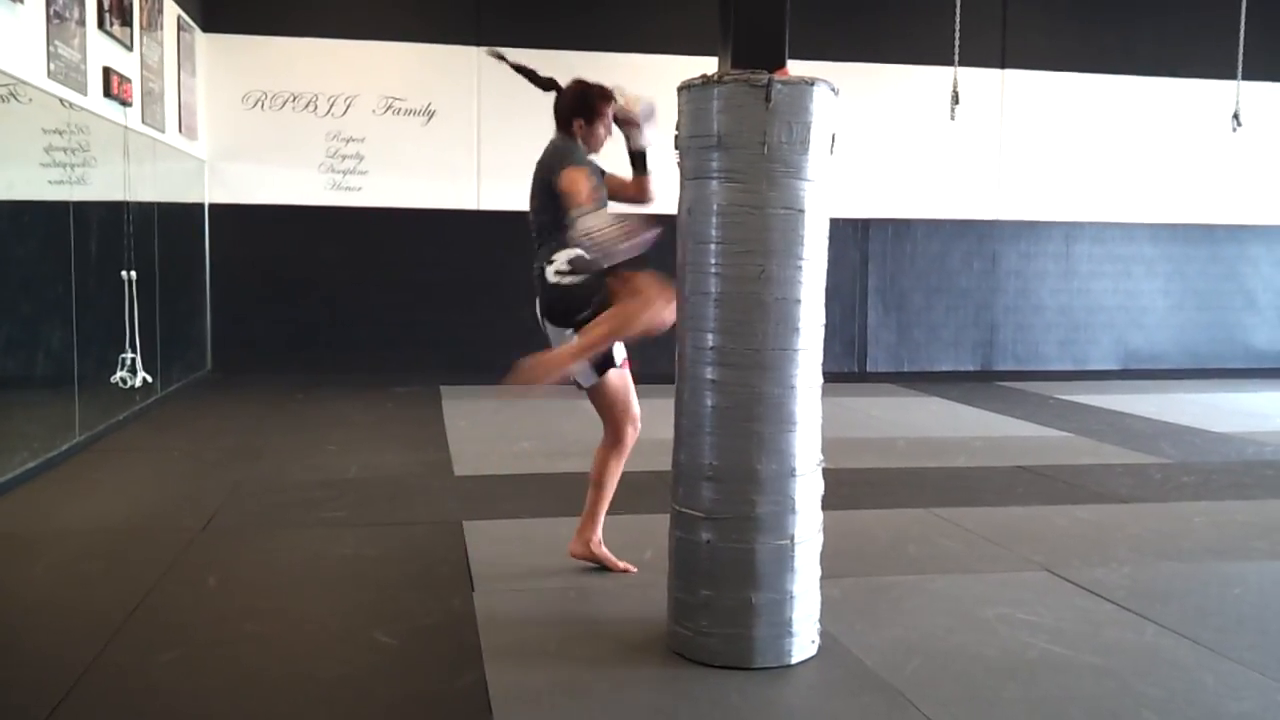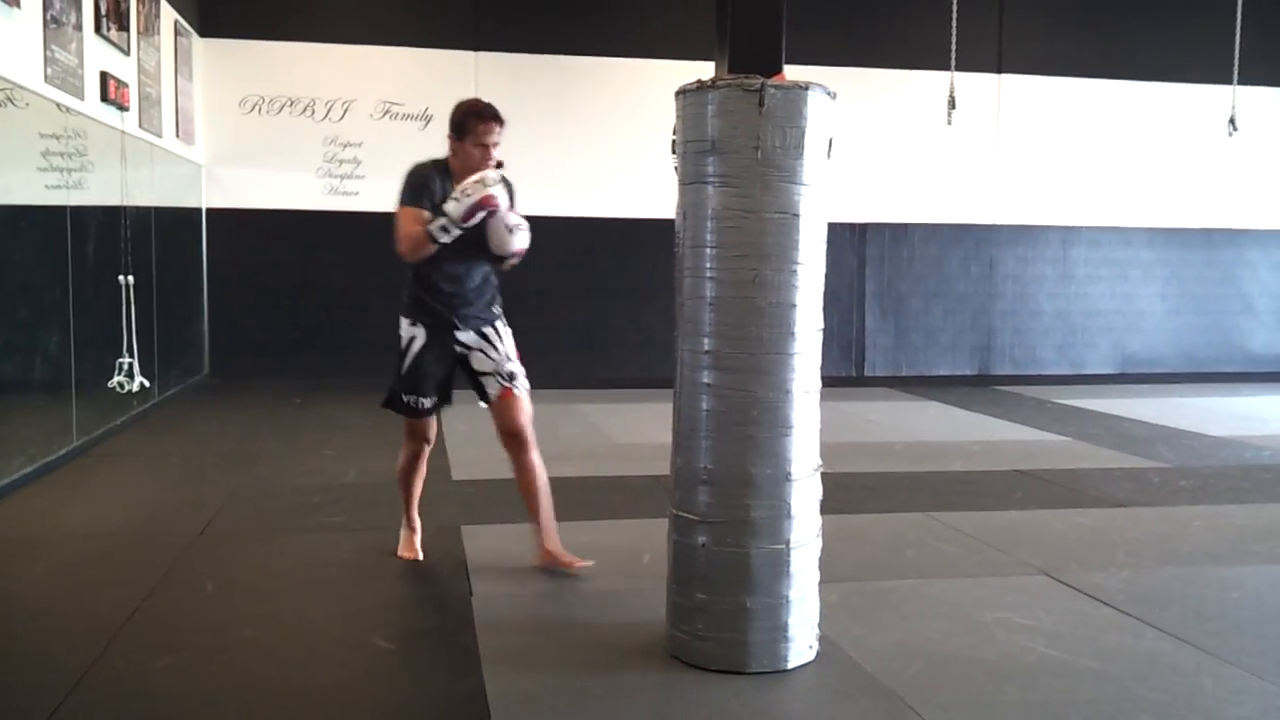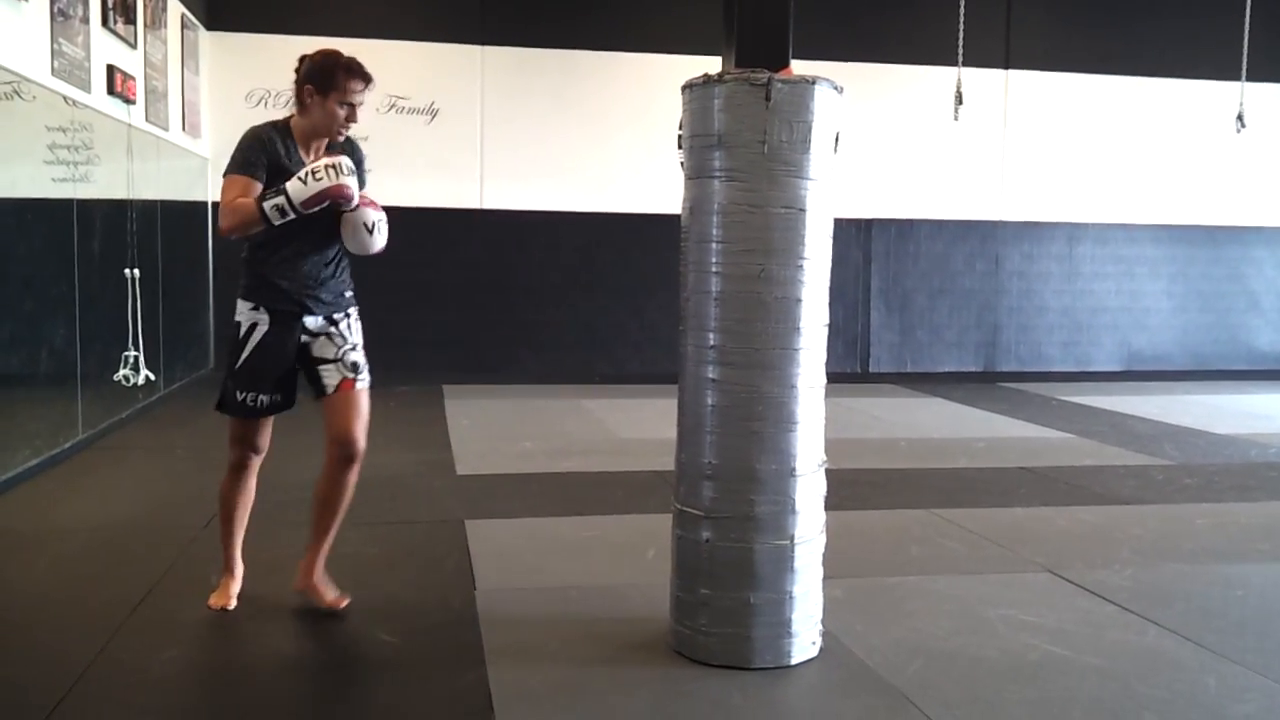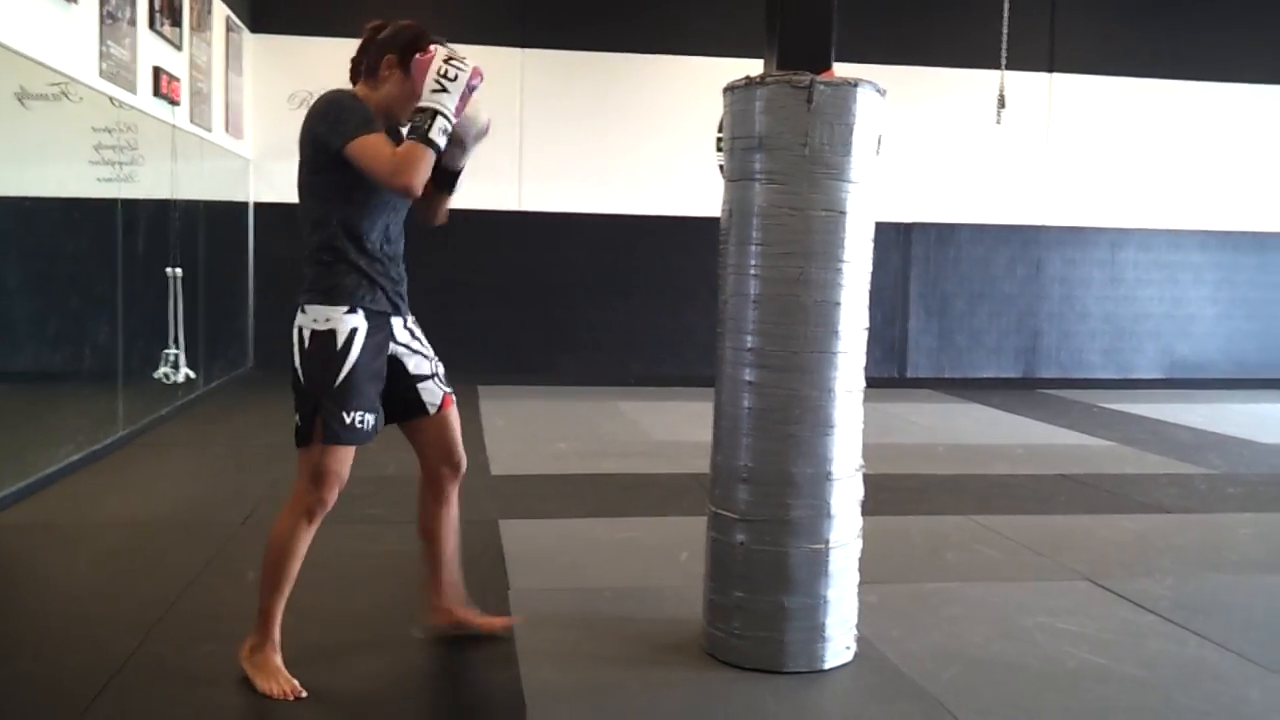
dt=0.7s
person 1, frame 1
left shoulder: (586, 165)
right shoulder: (565, 152)
left elbow: (640, 194)
right elbow: (581, 194)
left wrist: (636, 144)
right wrist: (596, 222)
left hip: (587, 296)
right hip: (570, 274)
left knee: (625, 426)
right knee: (658, 308)
left ankle: (587, 539)
right ankle: (563, 360)
person 1, frame 2
left shoulder: (499, 185)
right shoulder: (424, 178)
right elbow: (408, 247)
right wrist: (457, 212)
left hip: (483, 321)
right hip: (428, 324)
left knee: (519, 434)
right knee: (420, 441)
left ankle: (547, 544)
right ankle: (410, 525)
person 1, frame 3
left shoulder: (349, 154)
right shoulder: (262, 143)
right elbow: (230, 220)
right wrist: (299, 193)
left hip: (333, 311)
right hip: (267, 313)
left knee: (349, 445)
right knee: (248, 451)
left ankle: (312, 569)
right ankle: (231, 570)
person 1, frame 4
left shoulder: (391, 128)
right shoulder: (336, 110)
left elbow: (430, 208)
right elbow: (405, 179)
left wrist: (458, 149)
right wrist: (440, 107)
left hip: (390, 316)
right hip: (341, 318)
left knee: (448, 460)
right knee: (320, 489)
left ankle: (446, 603)
right ankle: (261, 645)
